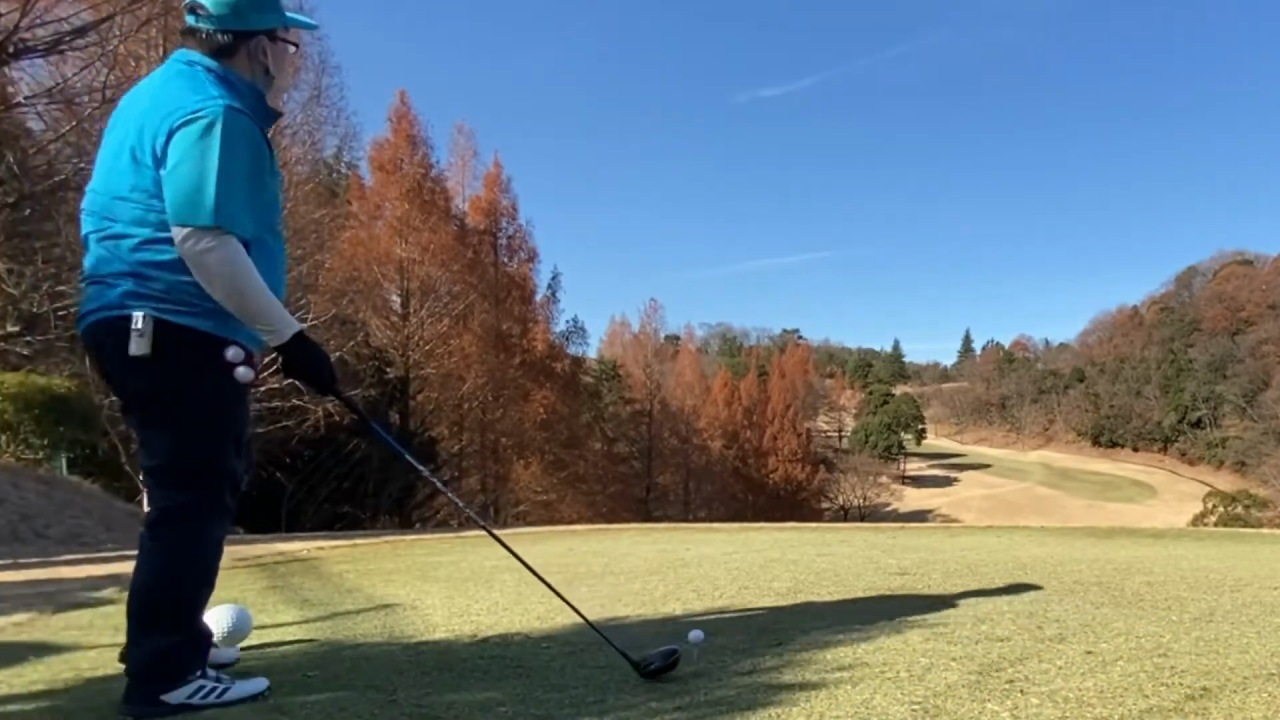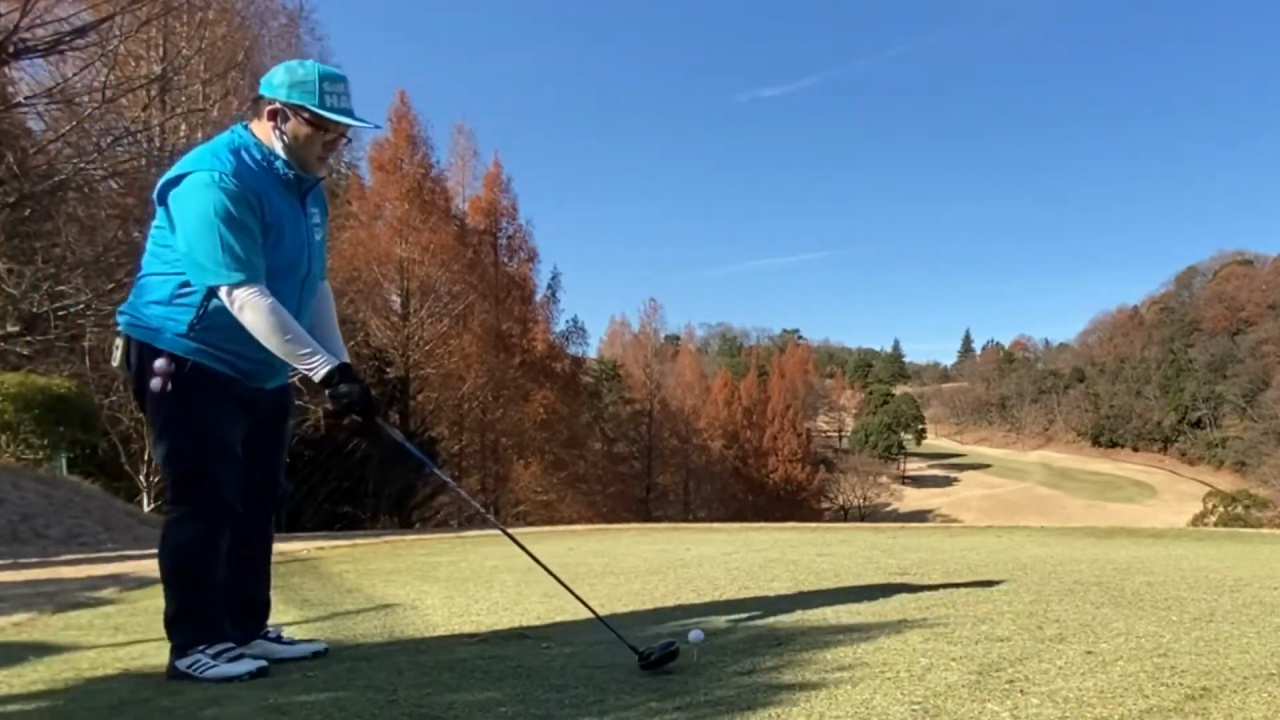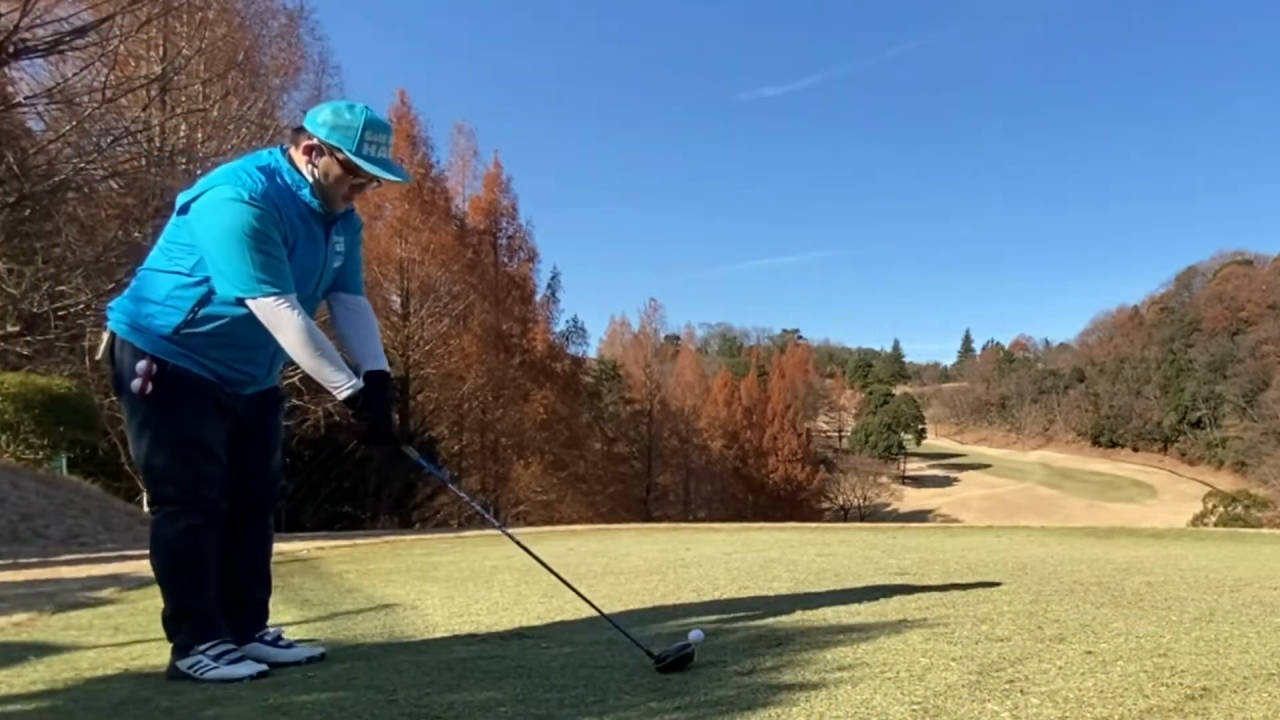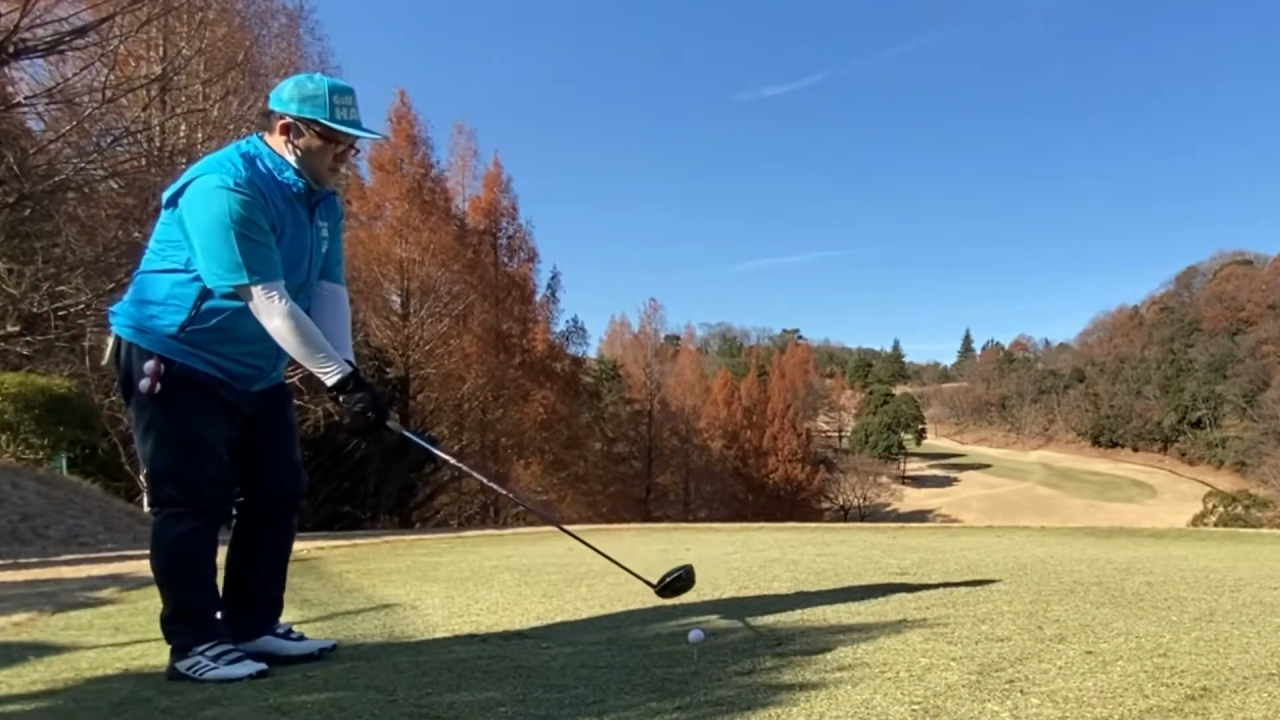
dt=0.7s
person 1, frame 1
left shoulder: (149, 95)
right shoulder: (216, 112)
right elbow: (205, 240)
right wrist: (288, 336)
left hip: (126, 326)
right hip: (180, 331)
left knee: (180, 485)
right knee: (191, 497)
left ankle: (162, 637)
person 1, frame 2
left shoulder: (306, 188)
right shoulder: (216, 180)
left elbow: (312, 285)
right elbow: (246, 297)
left wrist: (339, 364)
right wrist: (325, 372)
left hip: (258, 374)
right hip: (186, 363)
left knee: (257, 502)
right knee: (205, 503)
left ankle: (244, 628)
right ankle: (194, 643)
person 1, frame 3
left shoulder: (340, 217)
right shoulder: (240, 198)
left elbow: (349, 301)
right elbow: (280, 312)
left wrist: (376, 375)
right wrist: (350, 391)
left hip: (247, 376)
right hip: (168, 363)
left knee: (252, 501)
right knee: (191, 503)
left ankle: (244, 631)
right ankle: (196, 642)
person 1, frame 4
left shoulder: (322, 201)
right shoulder: (226, 187)
left elbow: (328, 292)
right elbow: (268, 303)
left wrist: (348, 372)
right wrist: (338, 379)
left hip: (254, 374)
right hip: (174, 362)
left knee: (276, 496)
right knee: (194, 505)
left ankle: (252, 628)
right ankle: (194, 643)
